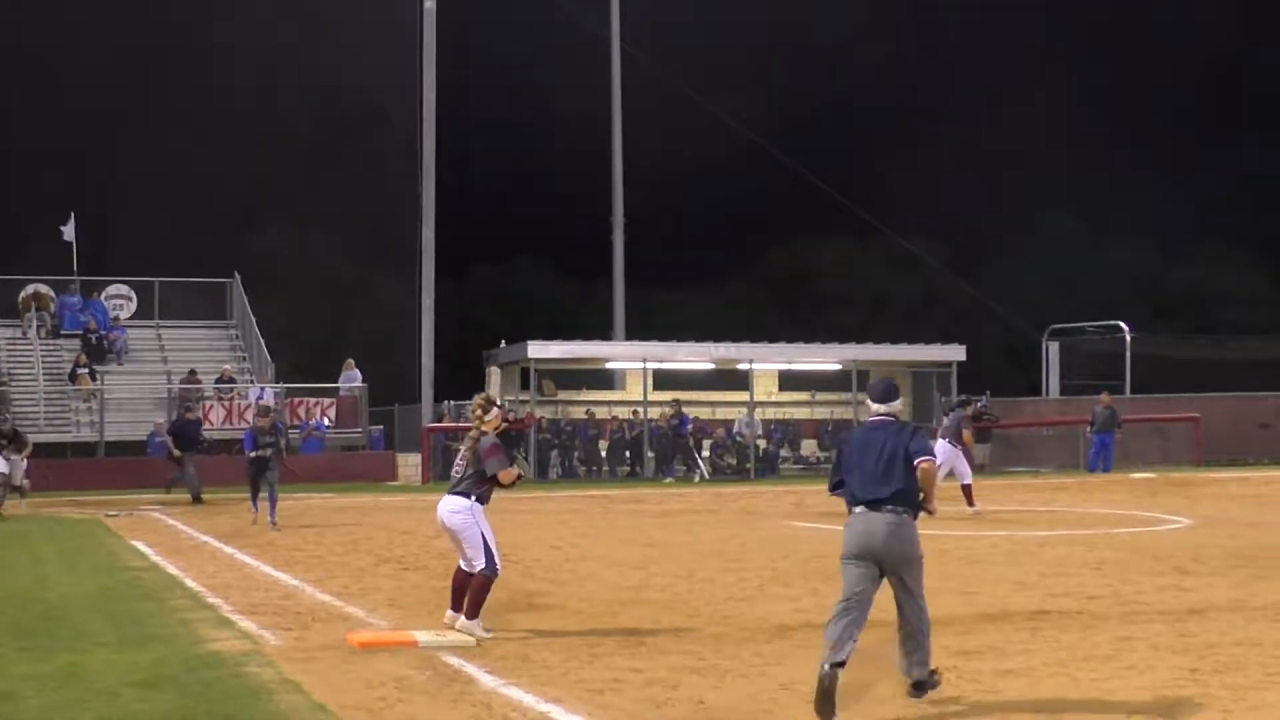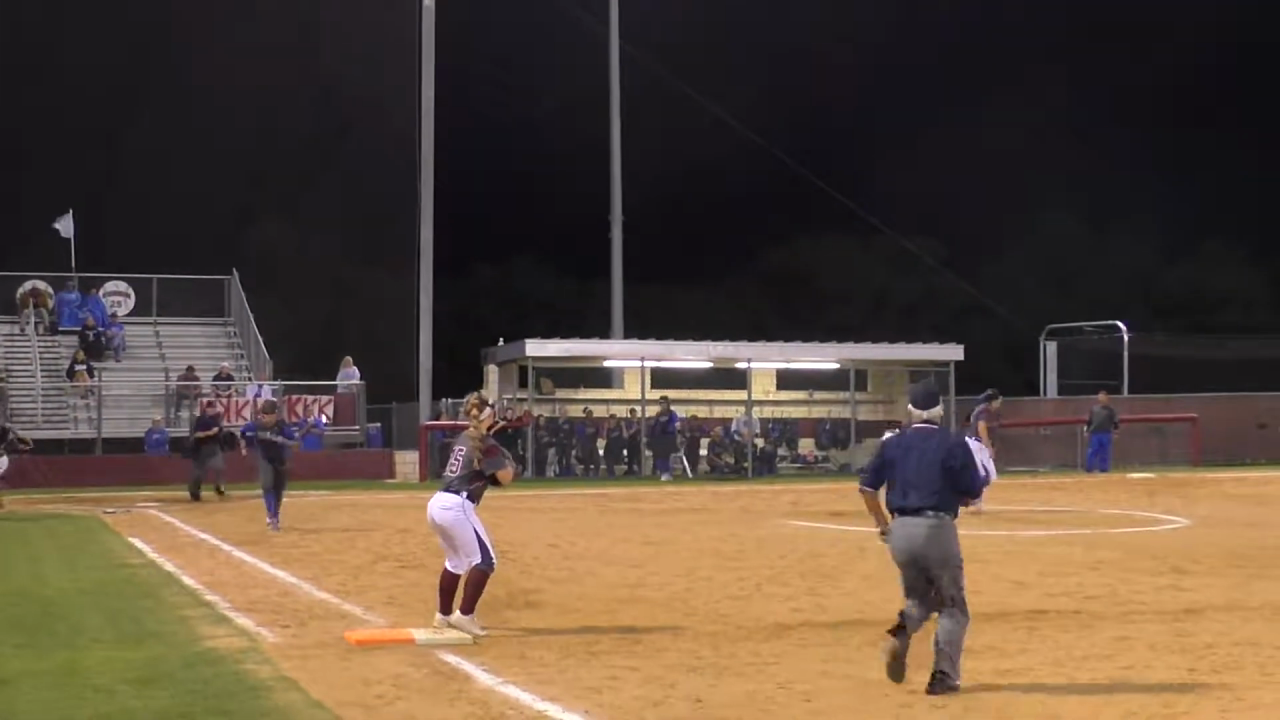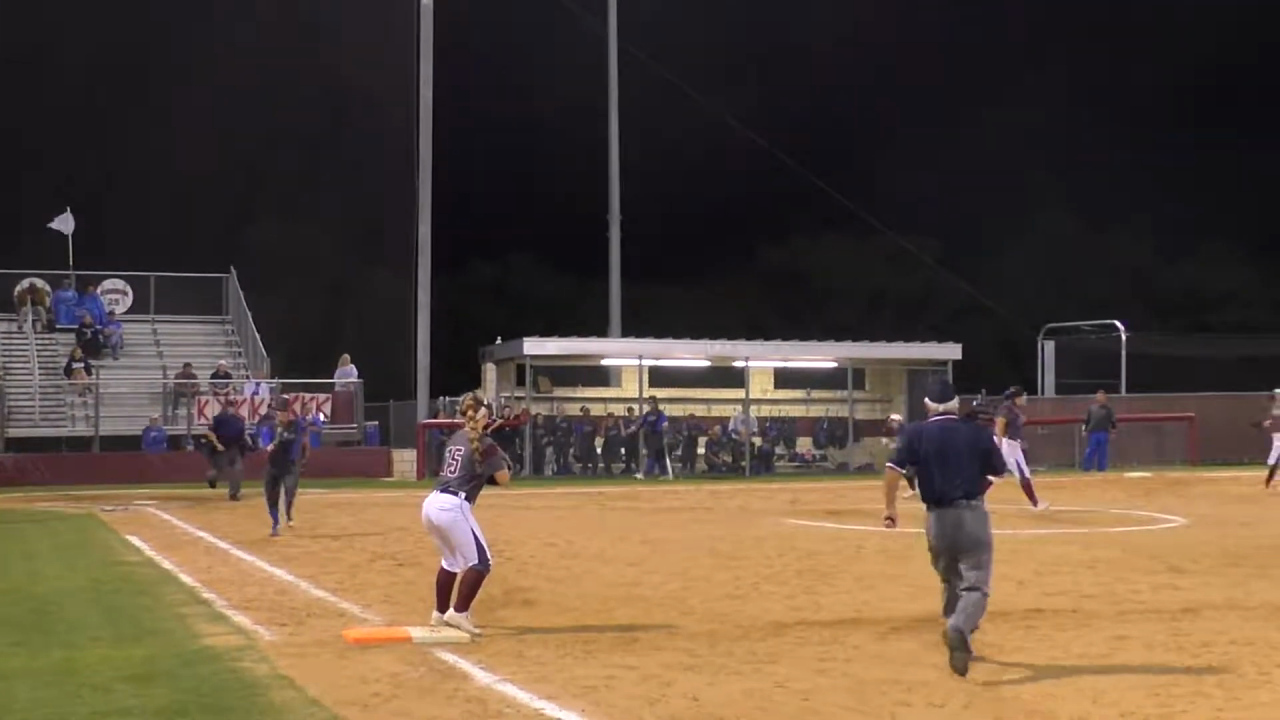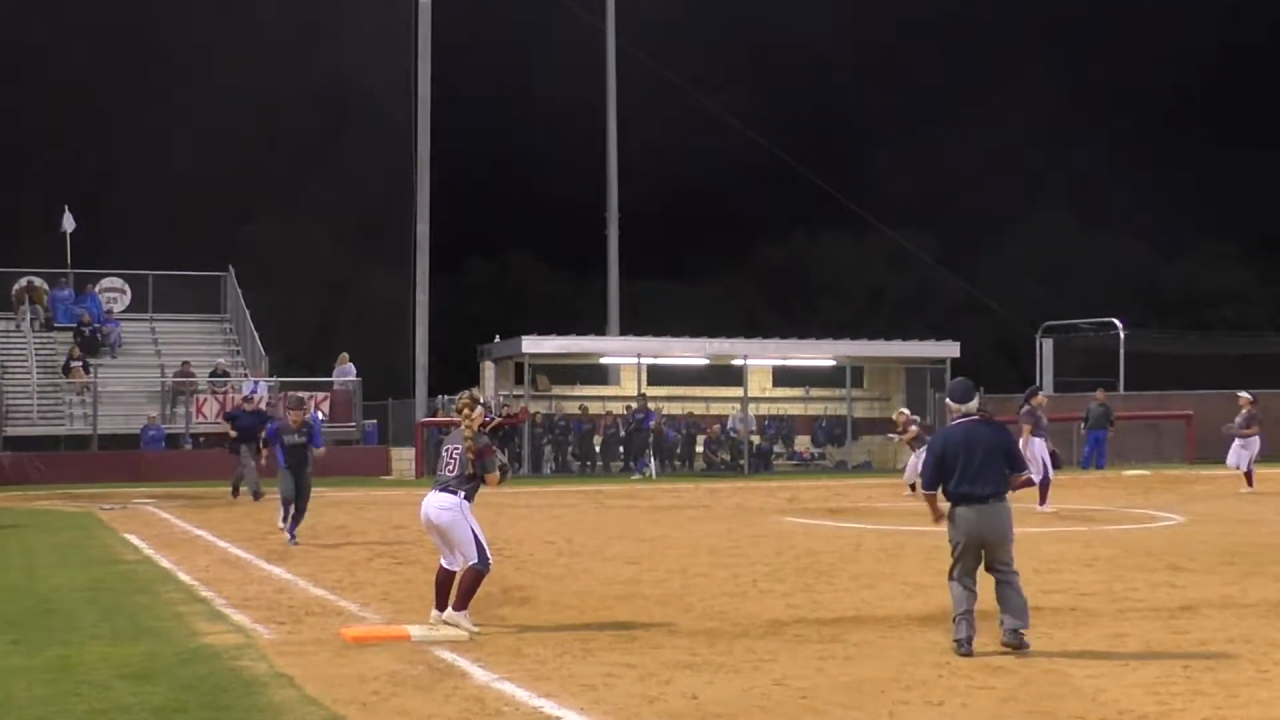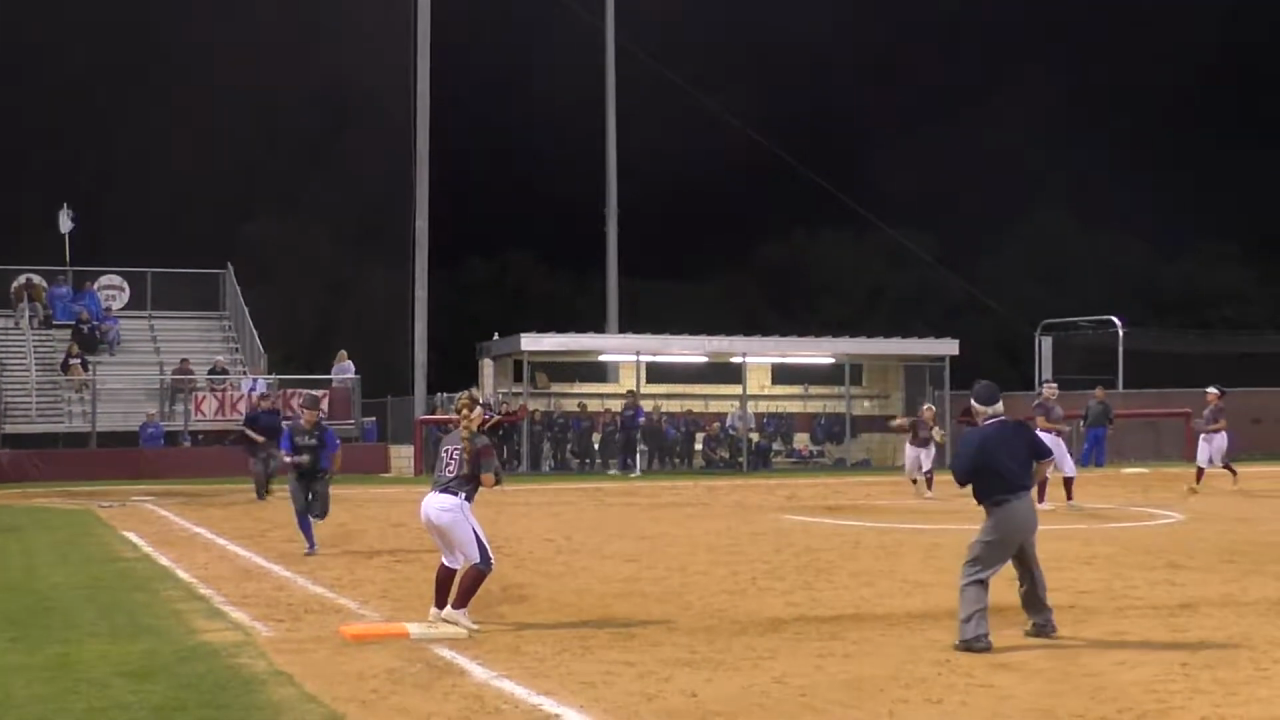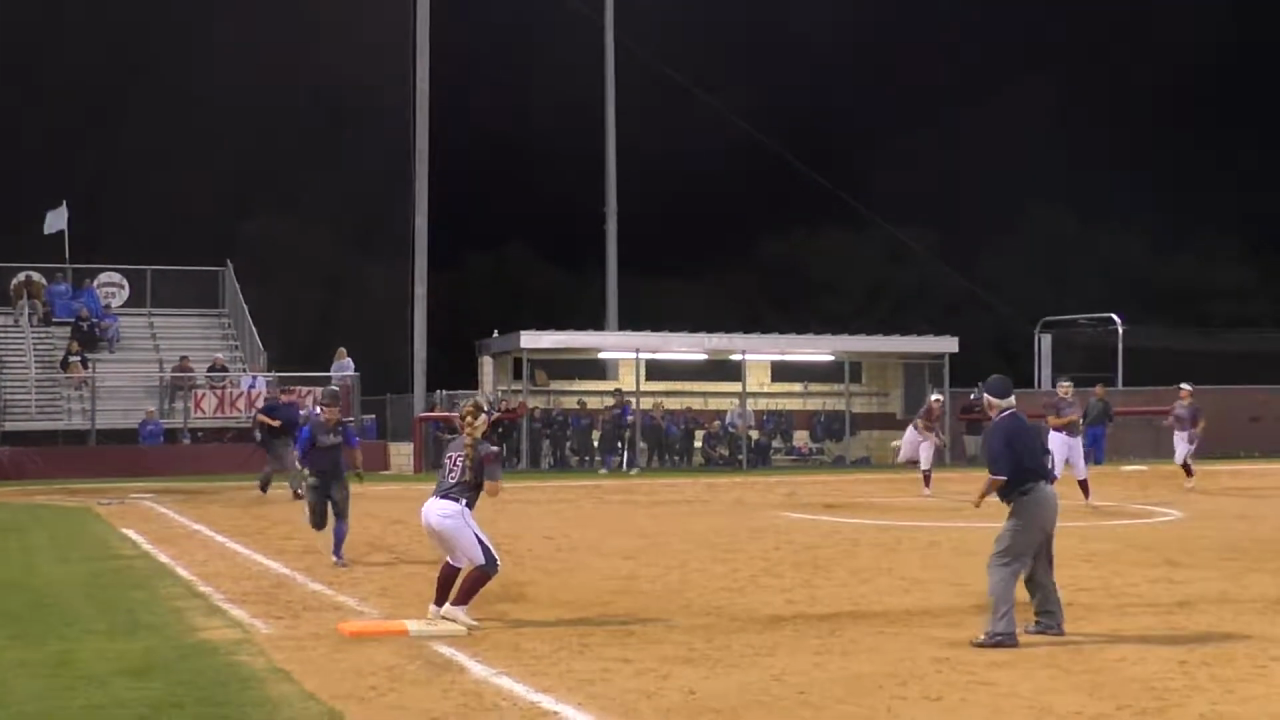
dt=0.2s
person 1, frame 1
left shoulder: (849, 439)
right shoulder: (911, 433)
left elbow: (836, 488)
right elbow: (927, 466)
right wrist: (928, 499)
left hip: (857, 527)
right hip: (897, 528)
left knee: (850, 609)
right knee: (911, 608)
left ankle: (832, 666)
right ankle: (919, 678)
person 1, frame 2
left shoulder: (892, 444)
right shoulder: (954, 445)
left elbow: (867, 487)
right elbow: (973, 495)
left wrist: (881, 521)
left hip: (901, 531)
right hip: (938, 531)
left knee: (920, 599)
right knee: (952, 608)
left ankle: (901, 633)
right ankle: (944, 674)
person 1, frame 3
left shoulder: (916, 433)
right shoulder: (977, 432)
left elbow: (893, 468)
right elbow: (999, 470)
left wrist: (889, 507)
left hip: (938, 520)
right hip: (972, 517)
left knee: (951, 584)
right knee: (975, 589)
left ankle: (958, 638)
right ankle: (957, 631)
person 1, frame 4
left shoulder: (942, 438)
right shoulder: (999, 431)
left elbow: (928, 488)
right elbow: (1020, 472)
left wrist: (935, 509)
left hip: (962, 517)
right hip: (997, 513)
left knee: (962, 579)
right knee: (1005, 575)
left ankle: (963, 638)
right ankle: (1014, 630)
person 1, frame 5
left shoulder: (973, 439)
right shoulder: (1021, 430)
left elbow: (961, 478)
right elbow: (1047, 459)
left hip: (1001, 515)
right hip: (1025, 509)
left knee: (973, 574)
right knee: (1028, 567)
left ankle: (975, 635)
right ankle: (1043, 622)
person 1, frame 6
left shoulder: (998, 430)
right shoulder: (1024, 423)
left elbow: (999, 476)
left wrist: (981, 495)
left hip: (1027, 504)
right hip: (1045, 497)
left knee: (1001, 565)
right knee: (1039, 565)
left ankle: (1002, 631)
right ankle: (1050, 620)
person 2, frame 1
left shoulder: (472, 439)
right shoulder: (490, 442)
right elbow: (505, 477)
left wrist: (509, 469)
right wrist: (518, 469)
left hip: (447, 506)
right hip: (465, 509)
left knee: (469, 561)
right knee: (488, 566)
left ankle: (454, 612)
right ankle: (468, 620)
person 2, frame 2
left shoulder: (463, 439)
right shoulder: (486, 443)
right elbow: (505, 477)
left wrist: (490, 473)
right wrist: (508, 466)
left hip: (437, 504)
right hip: (457, 506)
left knee: (455, 561)
right knee: (484, 561)
left ankle: (444, 615)
right ankle: (464, 616)
person 2, frame 3
left shoulder: (454, 439)
right shoulder: (484, 443)
right elbow: (503, 479)
left wrist: (485, 469)
right wrist: (503, 464)
left hip: (432, 504)
right hip: (453, 507)
left knee: (451, 561)
right knee: (480, 562)
left ankle: (440, 614)
right ankle: (458, 613)
person 2, frame 4
left shoulder: (450, 439)
right shoulder: (481, 441)
right elbow: (493, 480)
right wrist: (497, 467)
left hip: (430, 503)
right hip: (453, 506)
left knee: (451, 559)
right knee: (480, 561)
left ankle: (439, 612)
right ankle: (456, 612)
person 2, frame 5
left shoulder: (447, 439)
right shoulder: (481, 442)
right elbow: (487, 481)
right wrist: (494, 475)
left hip: (430, 504)
right hip: (453, 506)
left knee: (452, 558)
right knee: (482, 561)
left ankle: (438, 610)
right ankle: (456, 610)
person 2, frame 6
left shoulder: (452, 445)
right shoulder: (485, 450)
right elbow: (491, 490)
right wrist: (499, 485)
left hip: (430, 509)
right hip: (453, 513)
left knee: (458, 557)
right knee: (488, 563)
left ankle: (437, 607)
right ankle: (455, 607)
